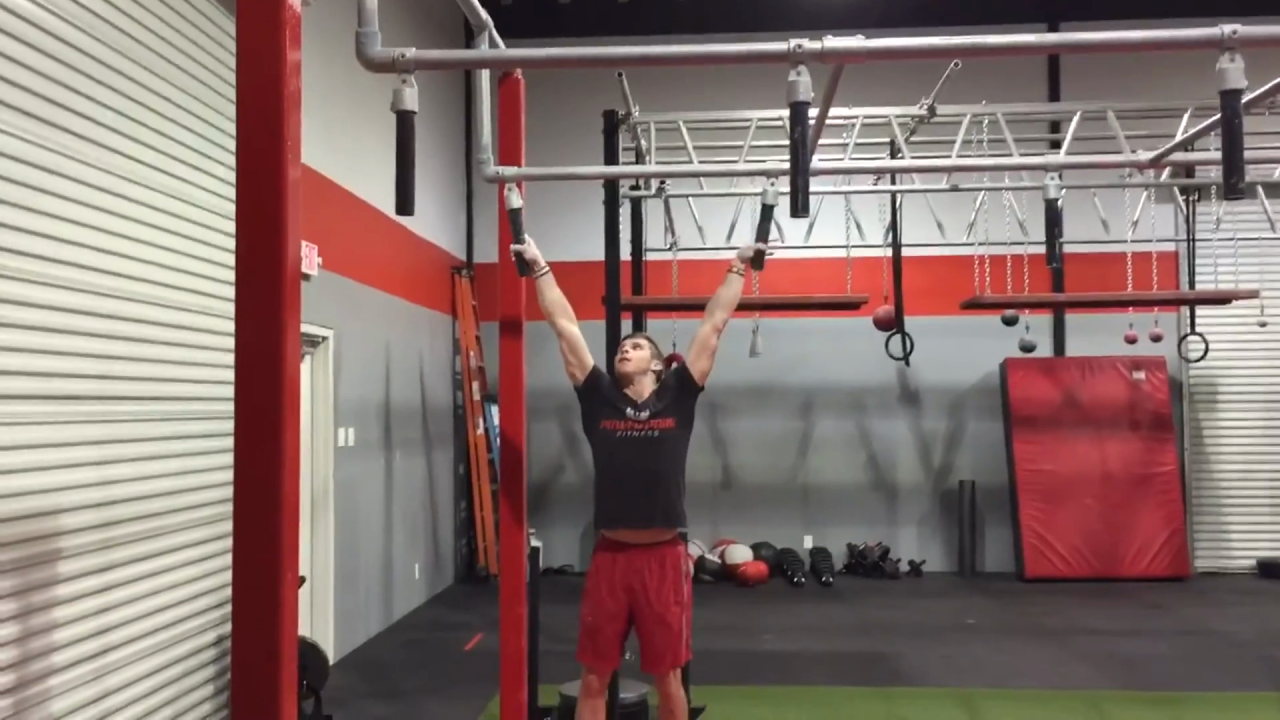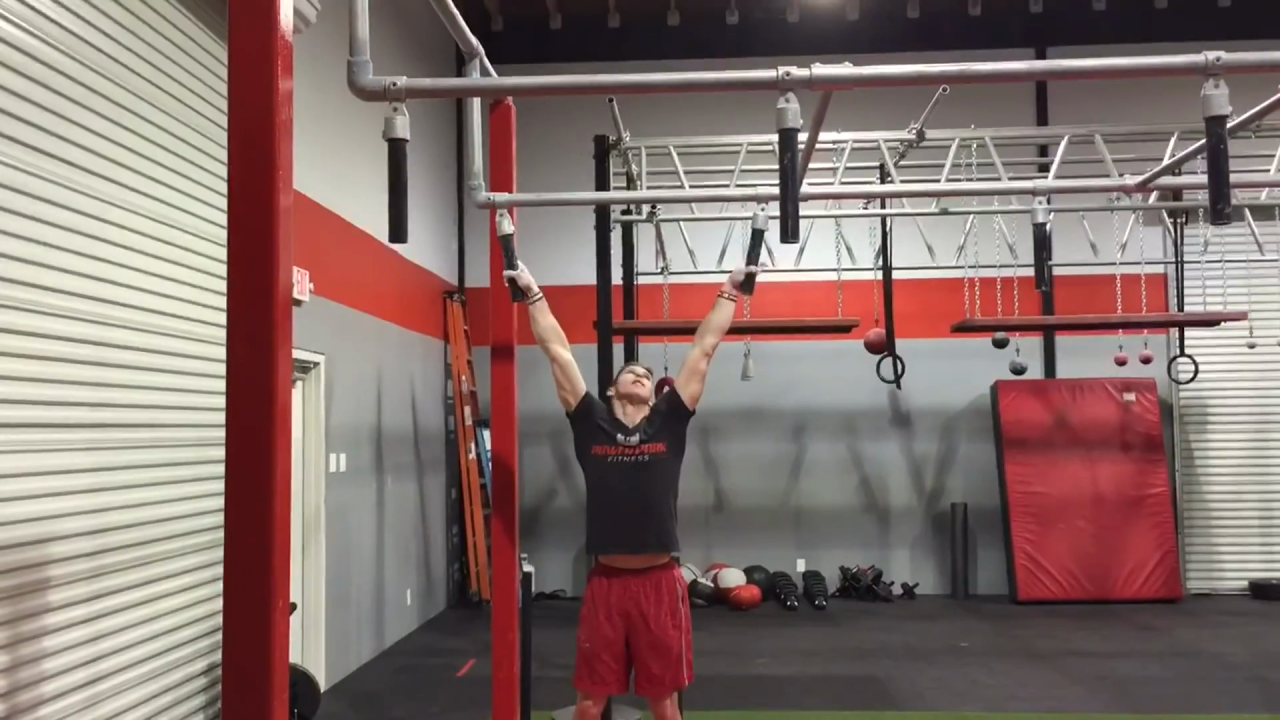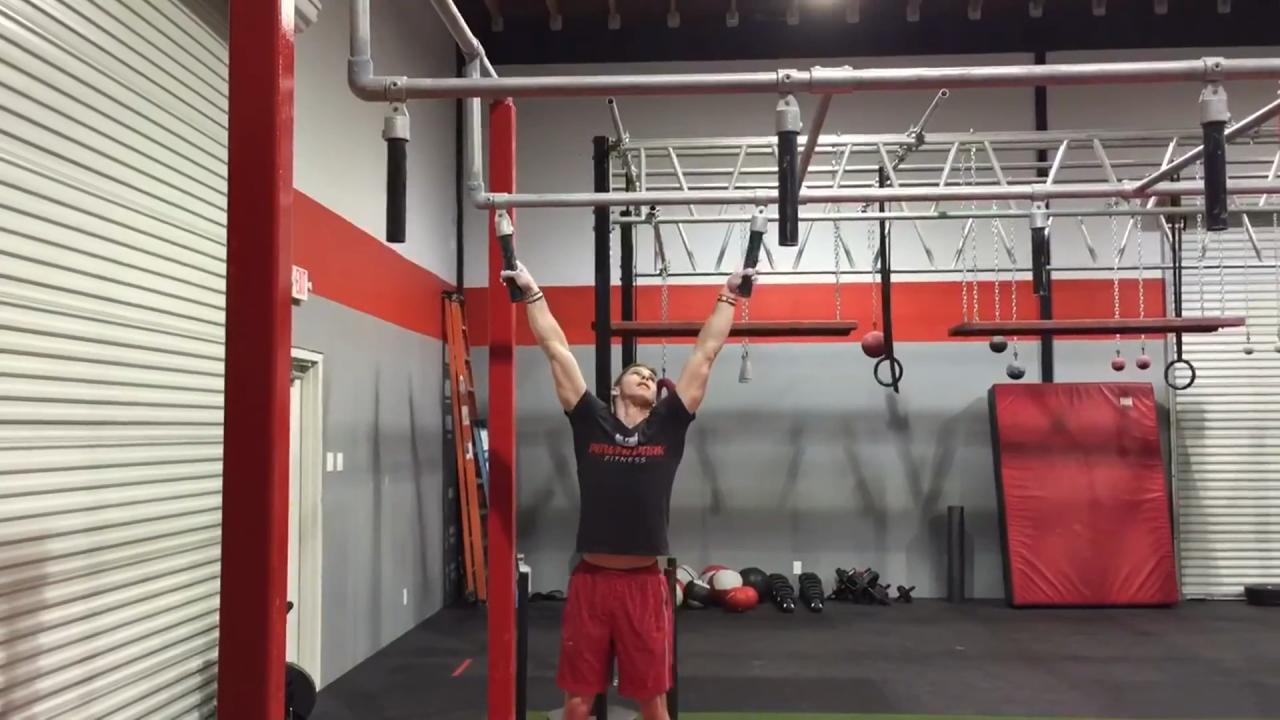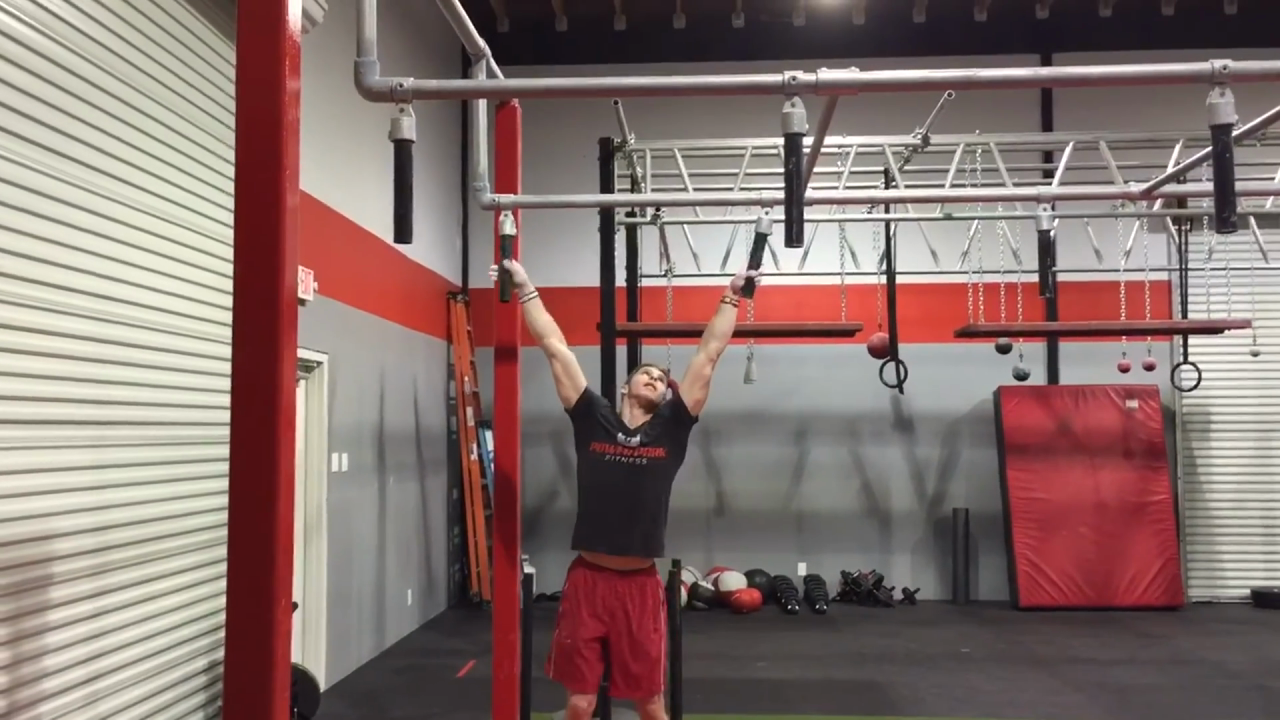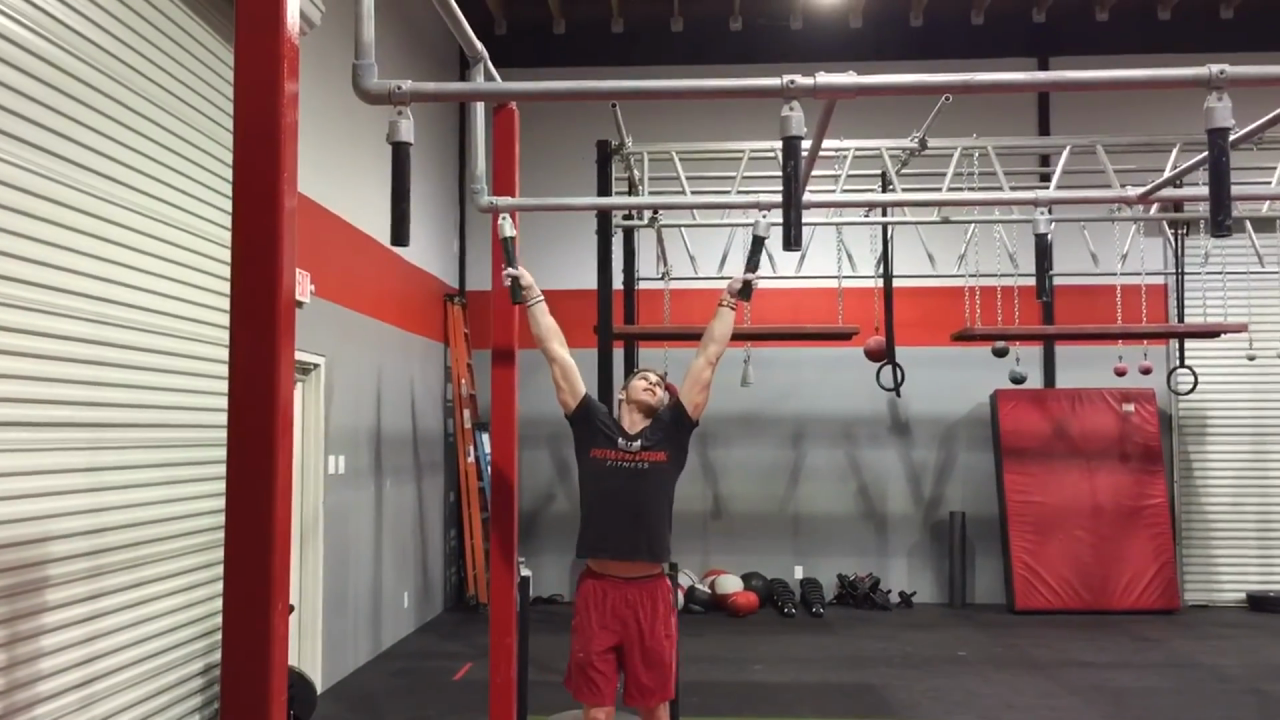
dt=0.4s
person 1, frame 1
left shoulder: (678, 397)
right shoulder: (599, 397)
left elbow: (714, 324)
right elbow: (565, 327)
left wrist: (738, 266)
right wrist: (539, 265)
left hip: (664, 558)
right hip: (610, 556)
left knee: (668, 674)
right knee: (594, 675)
person 1, frame 2
left shoulder: (669, 422)
right shoulder: (591, 422)
left elbow: (704, 348)
right elbow: (558, 352)
left wrist: (730, 291)
right wrist: (532, 292)
left hip: (660, 582)
right hip: (606, 582)
person 1, frame 3
left shoulder: (668, 426)
right shoulder: (590, 421)
left elbow: (705, 353)
right elbow: (557, 349)
left wrist: (729, 295)
right wrist: (531, 291)
left hip: (644, 583)
right hip: (591, 581)
person 1, frame 4
left shoulder: (671, 427)
right shoulder: (592, 419)
left elbow: (708, 354)
right elbow: (556, 347)
left wrist: (730, 297)
right wrist: (524, 286)
left hip: (640, 584)
right hip: (588, 581)
person 1, frame 5
left shoulder: (672, 432)
right shoulder: (592, 426)
left elbow: (708, 357)
right elbow: (556, 353)
left wrist: (728, 300)
right wrist: (532, 292)
left hip: (650, 591)
right hip: (597, 590)
